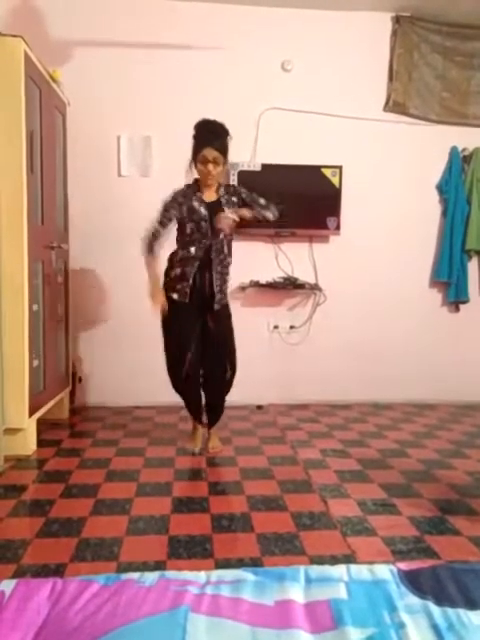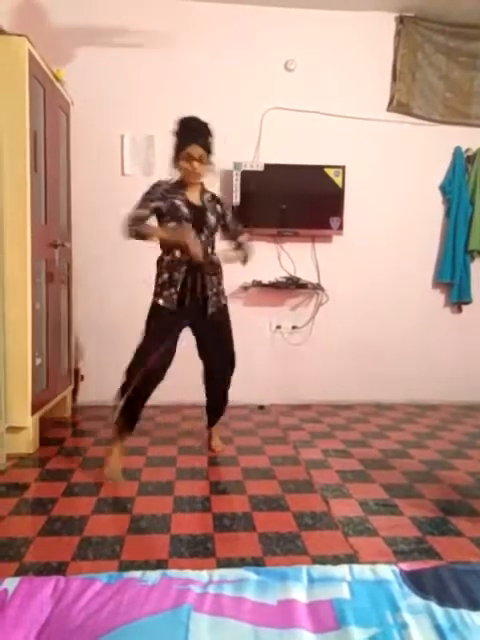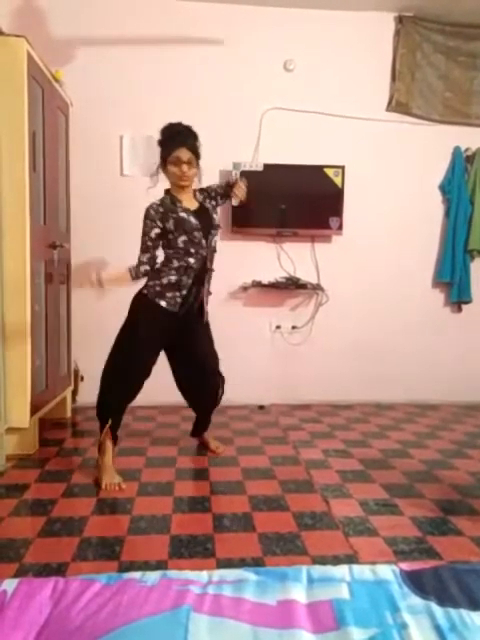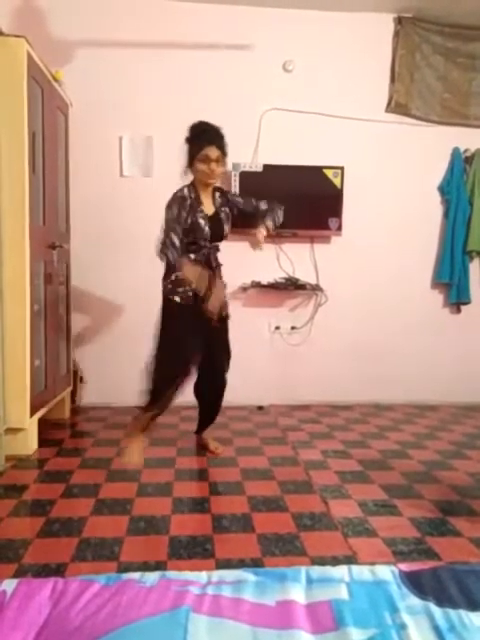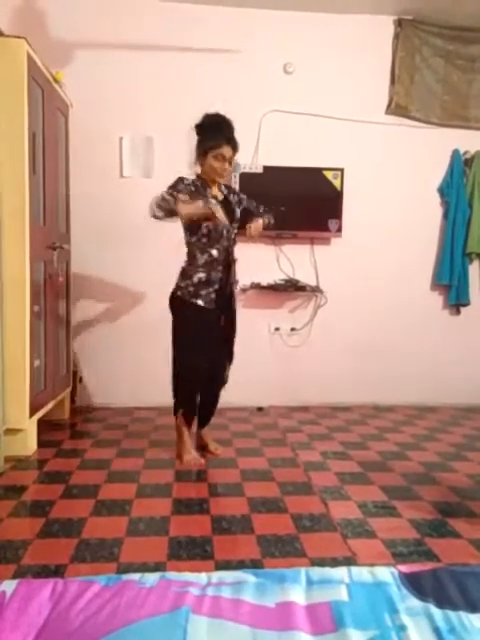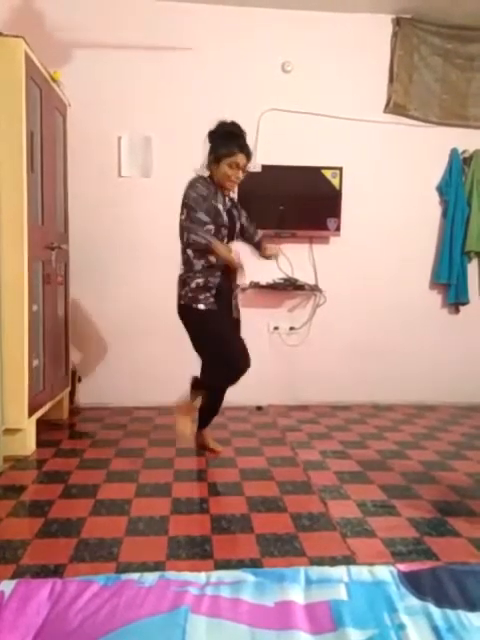
dt=0.3s
person 1, frame 1
left shoulder: (233, 194)
right shoulder: (183, 197)
left elbow: (270, 212)
right elbow: (154, 237)
left wrist: (238, 213)
right wrist: (155, 283)
left hip: (215, 291)
right hip: (181, 288)
left knee: (221, 365)
right knee: (184, 363)
left ankle: (212, 428)
right ankle: (197, 422)
person 1, frame 2
left shoulder: (215, 203)
right shoulder: (163, 192)
left elbow: (238, 238)
right elbow: (135, 225)
left wrist: (239, 249)
right wrist: (174, 236)
left hip: (210, 297)
right hip: (171, 296)
left knee: (220, 368)
right knee: (148, 367)
left ankle: (212, 429)
right ankle: (119, 439)
person 1, frame 3
left shoulder: (207, 198)
right shoulder: (159, 211)
left elbow: (227, 190)
right elbow: (145, 265)
left wrist: (236, 187)
right wrist: (113, 277)
left hip: (193, 307)
right hip: (159, 302)
left knee: (209, 379)
right knee: (126, 375)
left ankle: (201, 432)
right ankle: (105, 456)
person 1, frame 4
left shoulder: (227, 200)
right shoulder: (182, 201)
left elbow: (272, 210)
right elbow: (169, 251)
left wrist: (262, 229)
right wrist: (205, 284)
left hip: (212, 292)
right hip: (181, 295)
left knee: (216, 369)
right knee: (175, 367)
left ankle: (202, 433)
right ankle: (138, 432)
person 1, frame 5
left shoulder: (231, 194)
right shoulder: (188, 188)
left elbow: (259, 211)
right elbow: (160, 207)
left wrist: (259, 220)
right wrist: (206, 209)
left hip: (224, 293)
right hip: (194, 294)
left knee: (218, 369)
right knee: (193, 367)
left ankle: (200, 431)
right ankle: (183, 436)
person 1, frame 6
left shoulder: (230, 201)
right shoulder: (201, 191)
left elbow: (250, 233)
right elbow: (194, 232)
left wrist: (266, 246)
right wrist: (229, 255)
left hip: (222, 297)
right hip: (199, 298)
left knee: (223, 361)
right knee: (232, 360)
left ankle: (203, 431)
right ankle: (189, 406)
